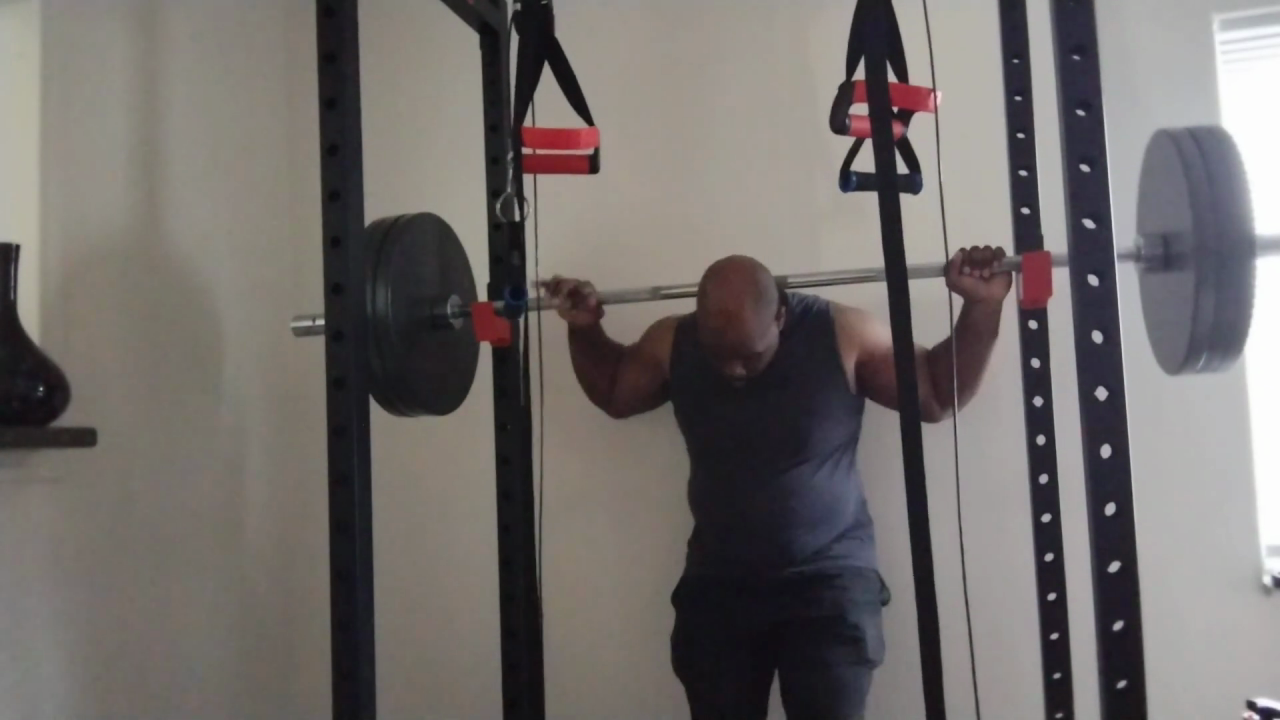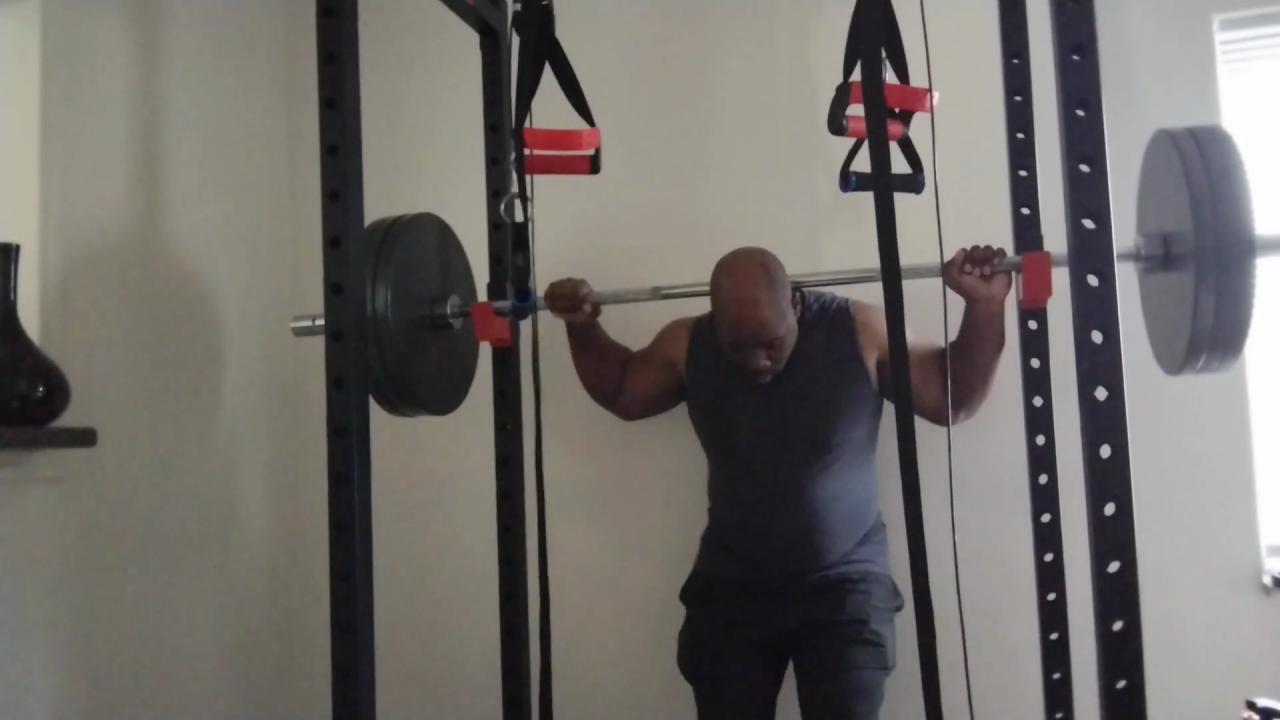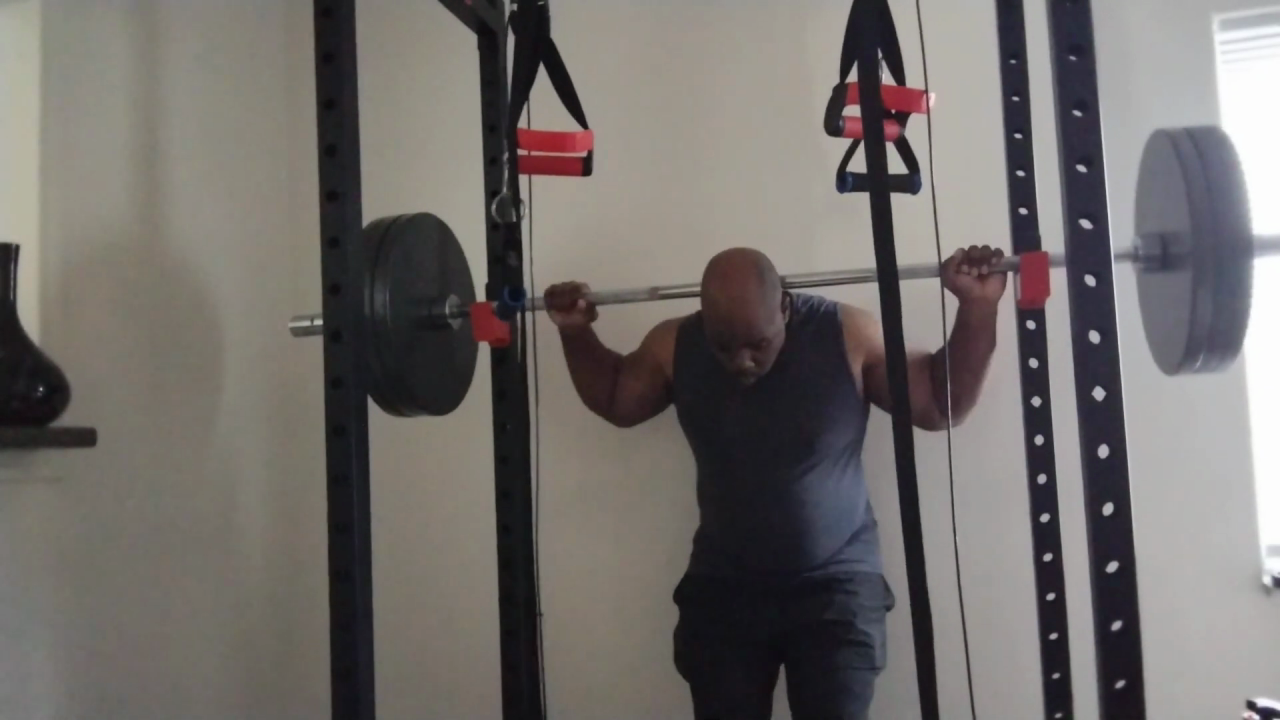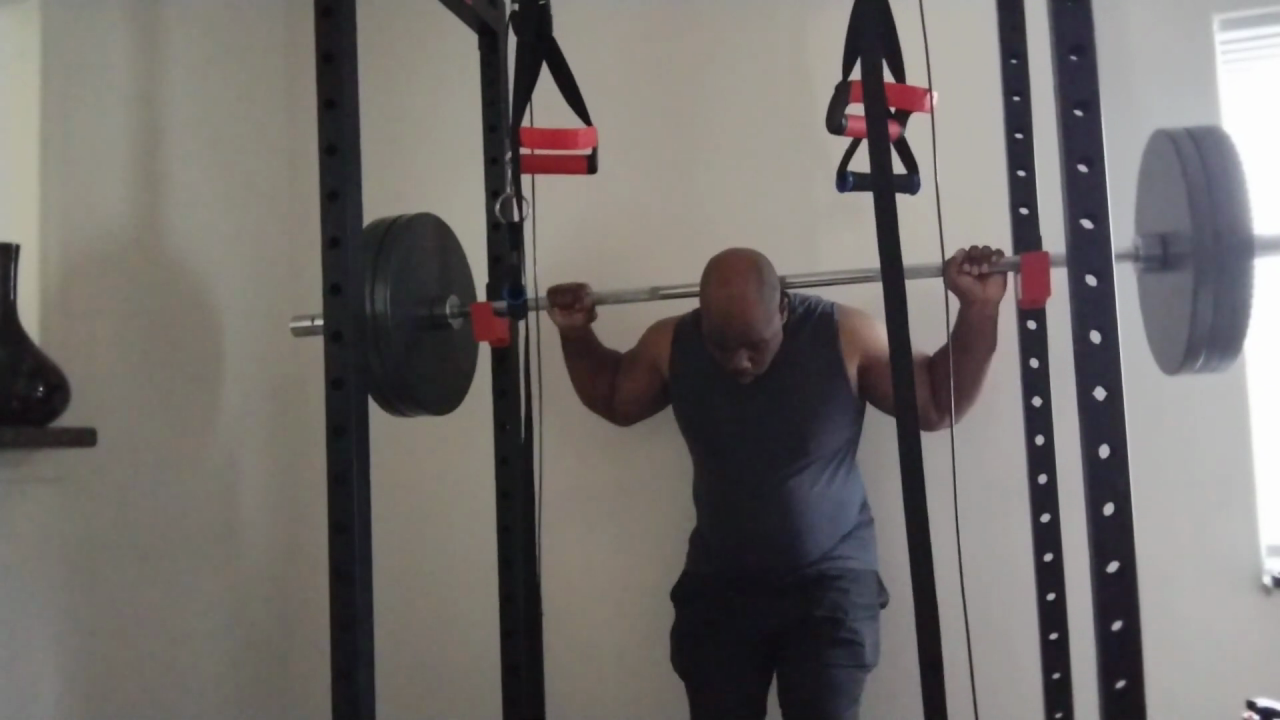
dt=0.4s
person 1, frame 1
left shoulder: (843, 335)
right shoulder: (674, 343)
left elbow: (940, 396)
right elbow: (614, 391)
left wrist: (981, 307)
right wrist: (584, 329)
left hip: (827, 581)
right hip: (719, 587)
person 1, frame 2
left shoulder: (860, 331)
right shoulder: (688, 344)
left elbow: (953, 400)
right elbow: (622, 391)
left wrist: (984, 307)
right wrist: (583, 328)
left hip: (844, 586)
right hip: (731, 588)
person 1, frame 3
left shoulder: (849, 336)
right shoulder: (675, 345)
left elbow: (943, 405)
right elbow: (615, 401)
left wrist: (977, 308)
right wrist: (576, 333)
left hip: (835, 586)
right hip: (723, 589)
person 1, frame 4
left shoulder: (845, 336)
right shoulder: (672, 344)
left elbow: (938, 404)
right elbow: (614, 399)
left wrist: (979, 308)
right wrist: (576, 334)
left hip: (829, 581)
right hip: (719, 587)
